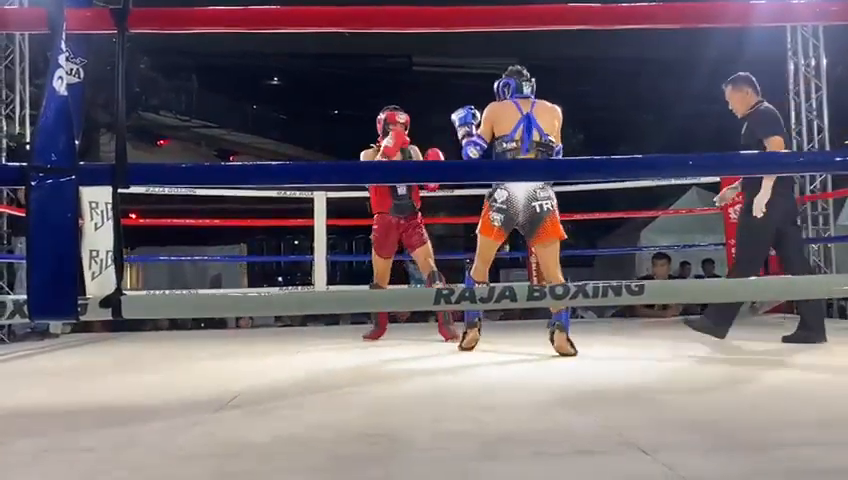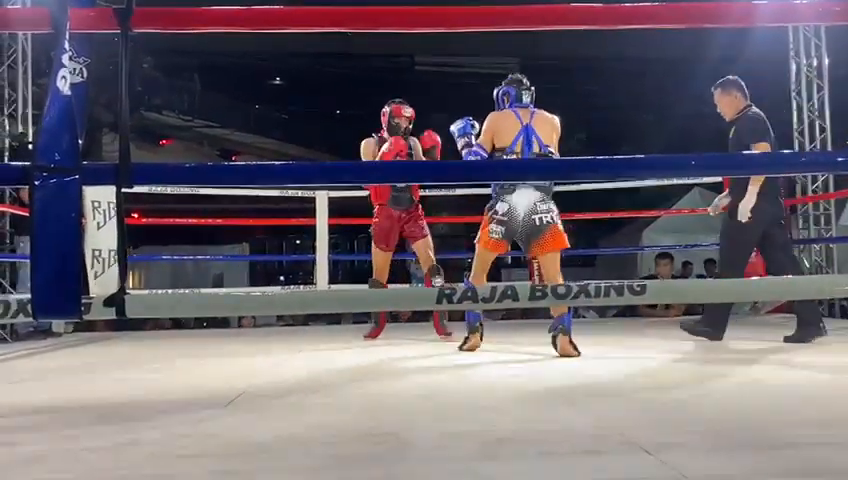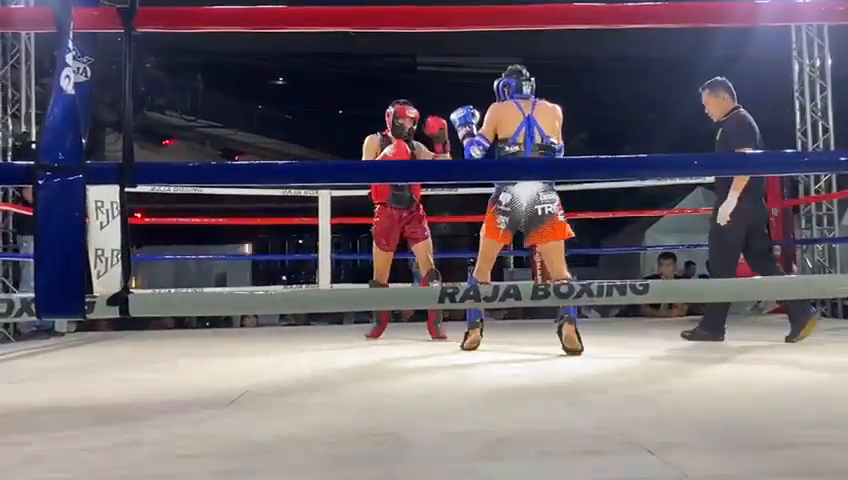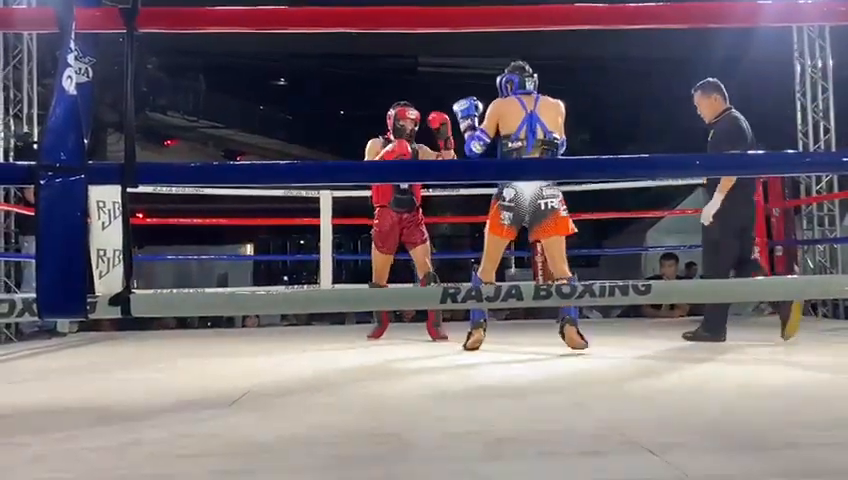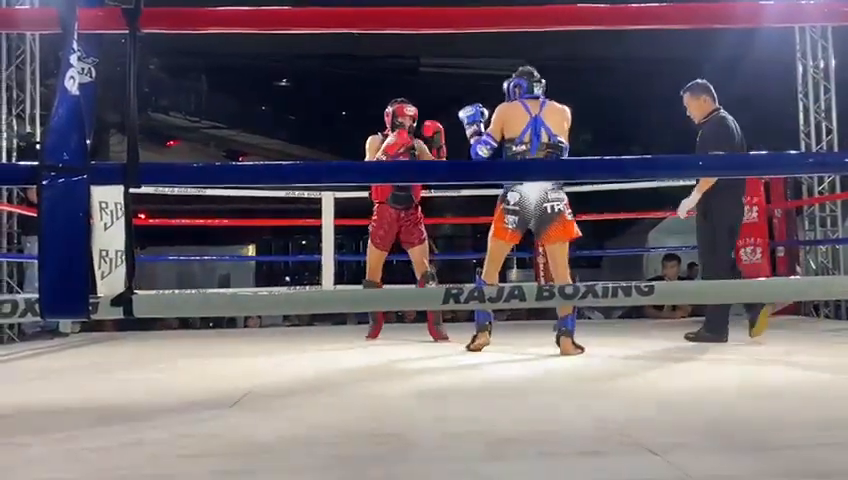
dt=0.1s
person 1, frame 1
left shoulder: (495, 109)
right shoulder: (553, 111)
left elbow: (472, 154)
left wrist: (463, 125)
left hip: (505, 193)
right hip: (541, 194)
left knee: (481, 265)
right knee: (552, 270)
left ankle: (471, 329)
right ankle: (560, 333)
person 1, frame 2
left shoulder: (496, 119)
right shoulder: (551, 121)
left elbow: (473, 162)
left wrist: (463, 135)
left hip: (505, 204)
right hip: (541, 205)
left knee: (478, 271)
right knee: (554, 278)
left ankle: (473, 333)
right ankle: (563, 335)
person 1, frame 3
left shoulder: (498, 110)
right shoulder: (553, 111)
left elbow: (474, 154)
left wrist: (464, 124)
left hip: (508, 195)
right hip: (544, 195)
left knee: (483, 266)
right knee: (558, 269)
left ankle: (473, 330)
right ankle: (568, 325)
person 1, frame 4
left shoulder: (500, 106)
right shoulder: (556, 107)
left elbow: (474, 149)
left wrist: (466, 117)
left hip: (512, 191)
right hip: (547, 191)
left knee: (488, 264)
right knee: (559, 265)
left ankle: (477, 329)
right ankle: (570, 327)
person 1, frame 5
left shoulder: (505, 110)
right shoulder: (562, 112)
left elbow: (481, 153)
left wrist: (472, 123)
left hip: (516, 194)
right hip: (552, 195)
left knee: (491, 266)
right knee: (561, 270)
left ankle: (482, 331)
right ankle: (566, 336)
person 2, frame 1
left shoulder: (763, 114)
right shoulder: (759, 118)
left elbow: (777, 148)
left wrist: (764, 191)
right wrist: (736, 187)
left hip: (767, 200)
right hip: (780, 200)
left knee: (747, 262)
right knee: (794, 262)
left ankle: (718, 320)
right ankle: (812, 326)
person 2, frame 2
left shoulder: (751, 120)
right shoulder: (751, 121)
left elbow: (762, 154)
left wrist: (748, 197)
right wrist: (727, 195)
left hip: (753, 203)
right hip: (768, 203)
left knee: (731, 264)
right knee: (782, 262)
left ankle: (712, 323)
right ankle: (810, 321)
person 2, frame 3
left shoulder: (736, 122)
right shoulder: (739, 122)
left elbow: (747, 160)
left wrist: (730, 198)
left hip: (738, 206)
right hip: (752, 205)
left knee: (721, 266)
right knee: (764, 262)
left ankle: (712, 326)
right ankle: (801, 312)
person 2, frame 4
left shoulder: (727, 125)
right shoulder: (736, 123)
left wrist: (715, 200)
left hip: (728, 204)
right hip: (743, 204)
left knee: (716, 265)
right knee: (744, 262)
left ankle: (713, 326)
right ankle: (784, 304)
person 2, frame 5
left shoulder: (714, 125)
right shoulder: (729, 122)
left wrist: (693, 196)
left hip: (716, 205)
right hip: (732, 203)
left knee: (713, 265)
right knee: (723, 263)
left ankle: (715, 327)
right ankle: (755, 305)
person 3, frame 1
left shoulder: (412, 151)
right shoulder: (370, 154)
left elbow: (430, 186)
right wrist: (386, 152)
left hip: (411, 220)
right hip: (385, 221)
left knee: (431, 270)
right knee: (380, 278)
left ankle: (446, 324)
right ankle: (379, 325)
person 3, frame 2
left shoulder: (412, 144)
right shoulder: (371, 144)
left wrist: (433, 153)
right wrist: (383, 158)
left hip: (412, 213)
right hip: (385, 214)
left knee: (430, 264)
right knee: (379, 273)
left ankle: (440, 321)
right ankle: (378, 323)
person 3, frame 3
left shoulder: (416, 146)
right shoulder: (374, 141)
left wrist: (441, 140)
right wrist: (384, 158)
left hip: (413, 213)
right hip: (386, 213)
left knee: (428, 267)
right knee: (380, 274)
left ankle: (435, 323)
right ankle: (380, 322)
person 3, frame 4
left shoulder: (418, 148)
right shoulder: (377, 144)
left elbow: (447, 163)
left wrist: (444, 135)
right wrist: (384, 157)
left hip: (413, 215)
right hip: (386, 216)
left knee: (426, 270)
right knee: (379, 275)
left ankle: (435, 325)
right ankle: (380, 323)
person 3, frame 5
left shoulder: (417, 145)
right shoulder: (376, 141)
right wrist: (386, 150)
left hip: (411, 214)
right hip: (385, 213)
left knee: (424, 270)
right knee: (373, 272)
left ankle: (435, 325)
right ankle: (375, 321)
